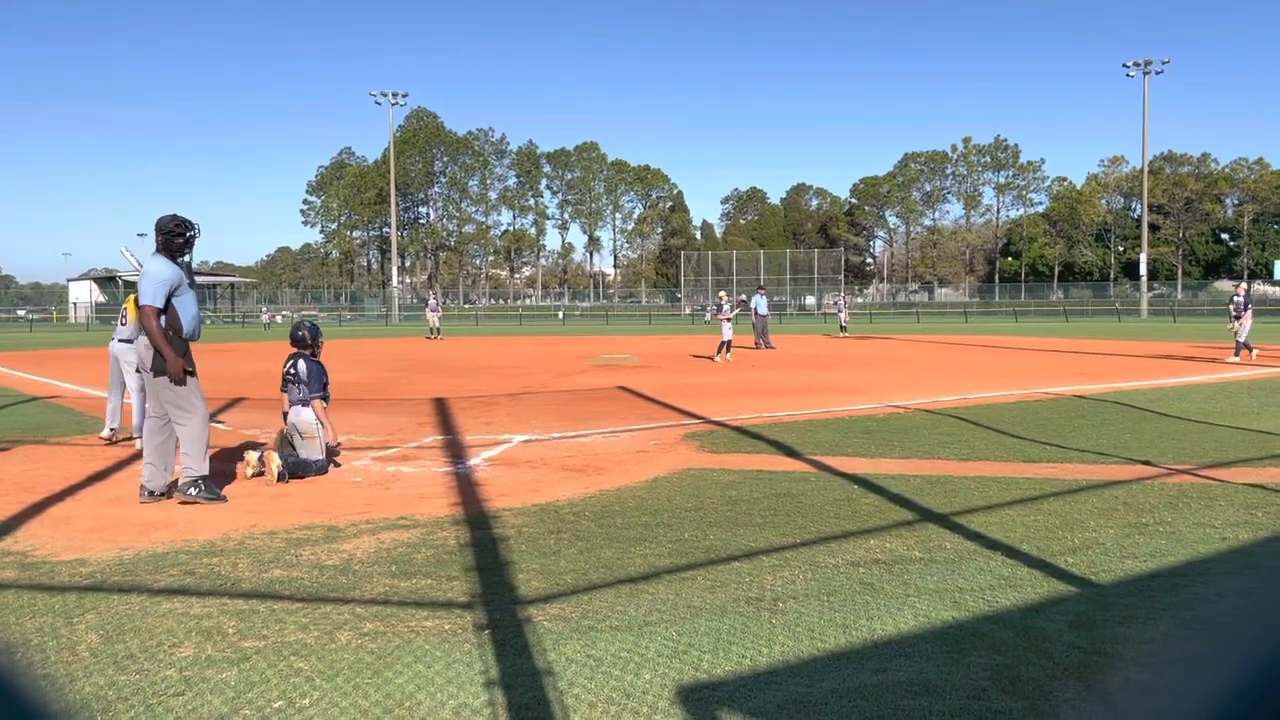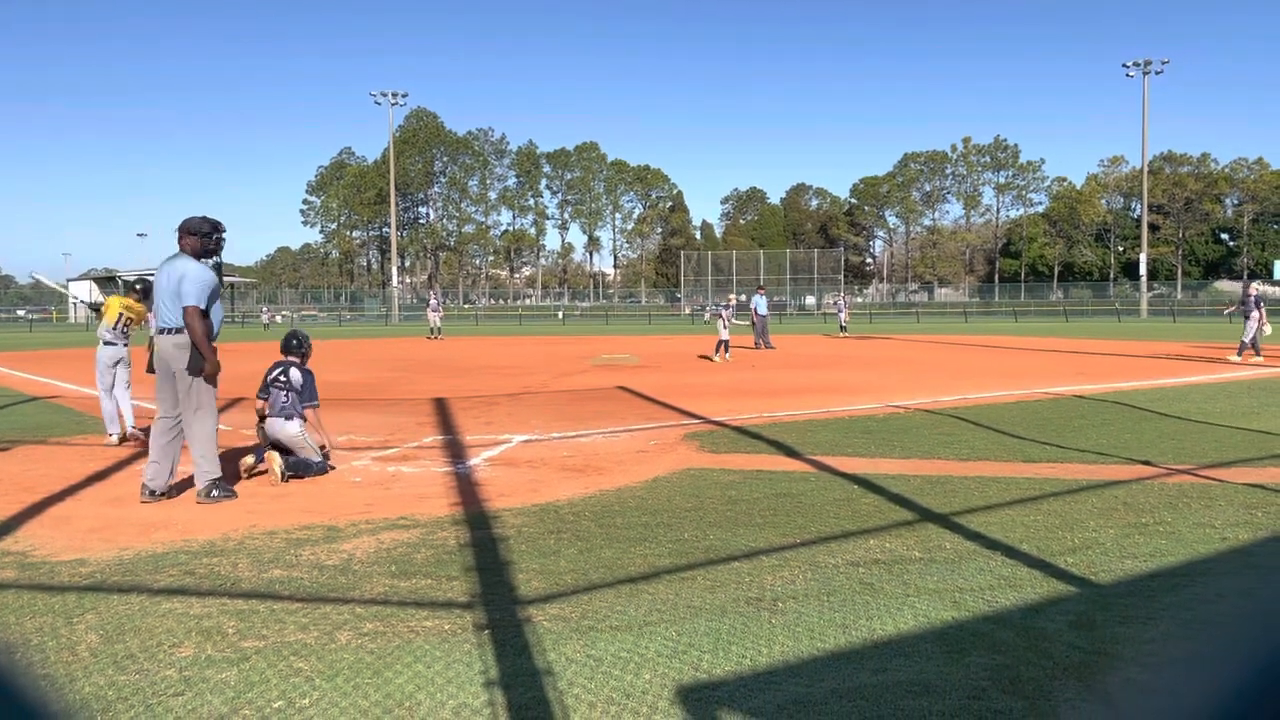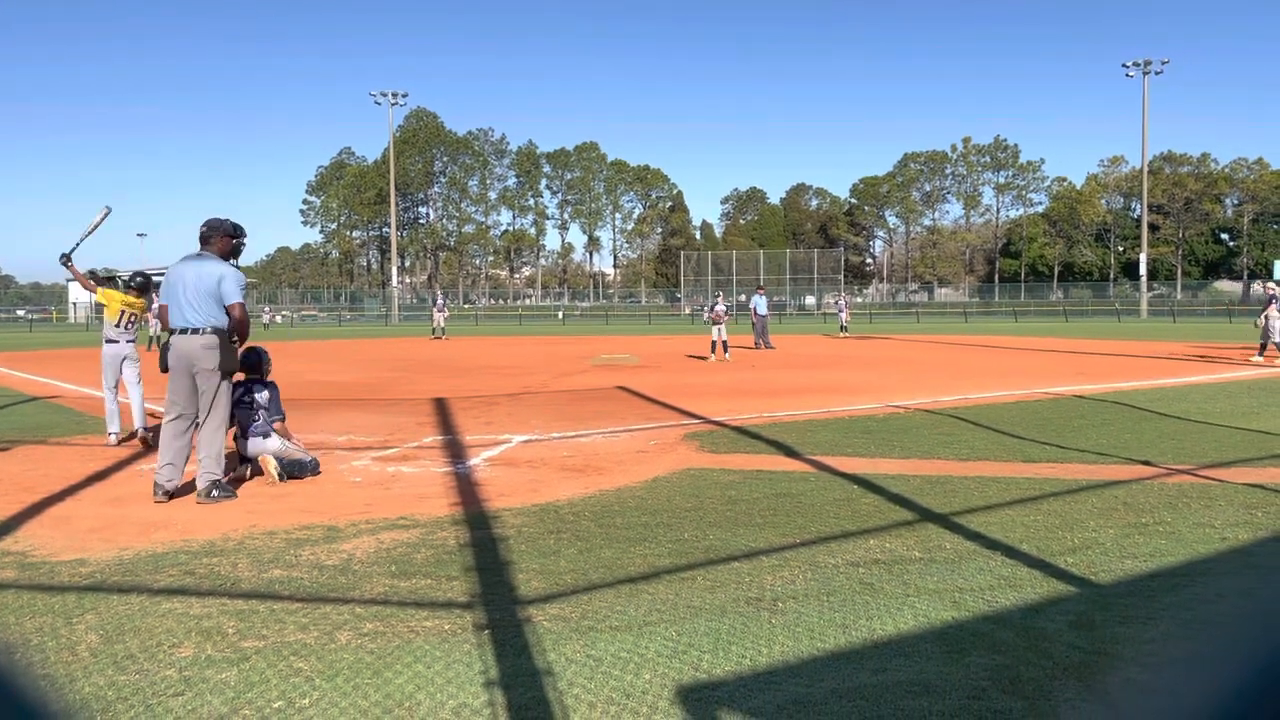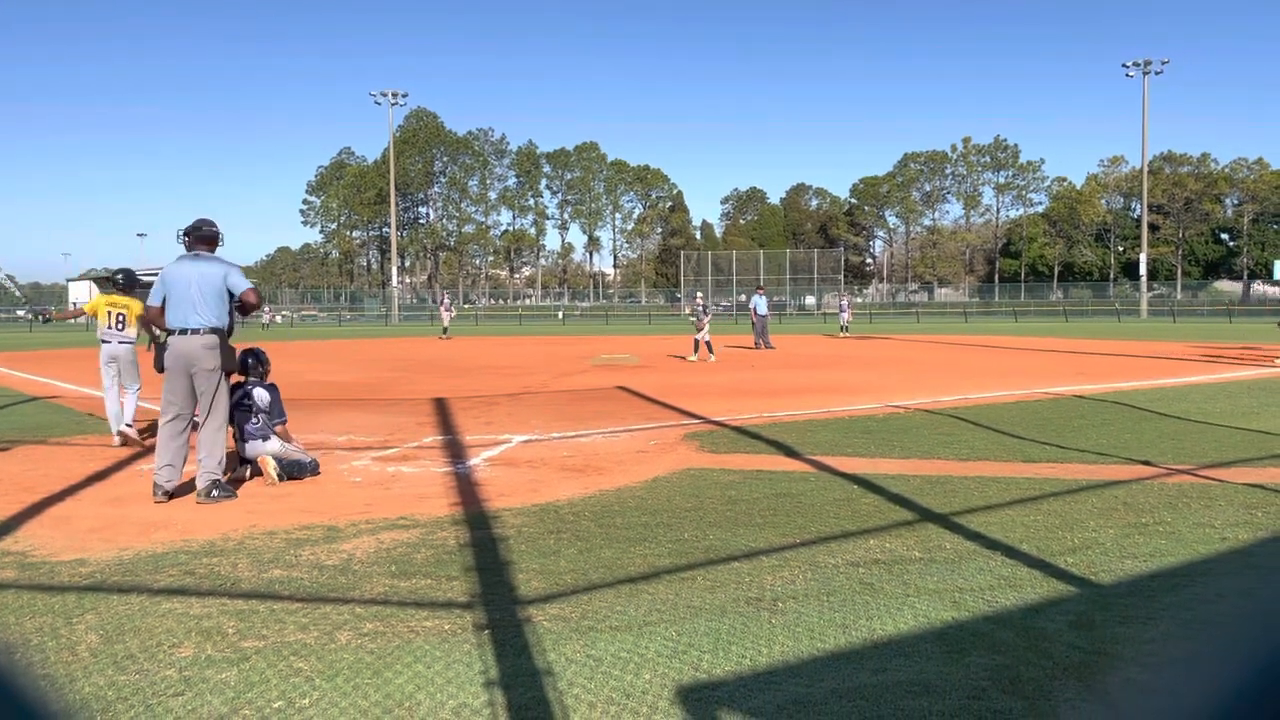
dt=0.5s
person 1, frame 1
left shoulder: (175, 266)
right shoulder: (161, 270)
right elbow: (148, 317)
right wrist: (171, 356)
left hip: (165, 349)
right hip: (164, 350)
left knee: (159, 416)
right knee: (193, 413)
left ankle: (153, 485)
right ankle: (192, 481)
person 1, frame 2
left shoulder: (165, 268)
right shoulder: (198, 271)
right elbow: (193, 318)
right wrist: (210, 357)
left hip: (163, 344)
right hip: (187, 347)
left knee: (167, 416)
right knee: (201, 415)
left ankle: (155, 483)
right ankle: (208, 484)
person 1, frame 3
left shoulder: (176, 268)
right shoulder: (227, 271)
left elbow: (163, 313)
right elbow: (238, 314)
right wrist: (242, 337)
left hip: (178, 345)
right hip: (211, 345)
left knee: (176, 416)
right knee: (213, 417)
left ankle: (164, 482)
right ankle: (209, 484)
person 1, frame 4
left shoulder: (170, 269)
right shoulder: (225, 268)
left elbow: (152, 313)
right elbow: (253, 299)
right wrist: (241, 309)
left hip: (175, 346)
right hip: (209, 345)
left knee: (173, 416)
right knee: (213, 416)
left ankle: (163, 483)
right ankle: (210, 484)
